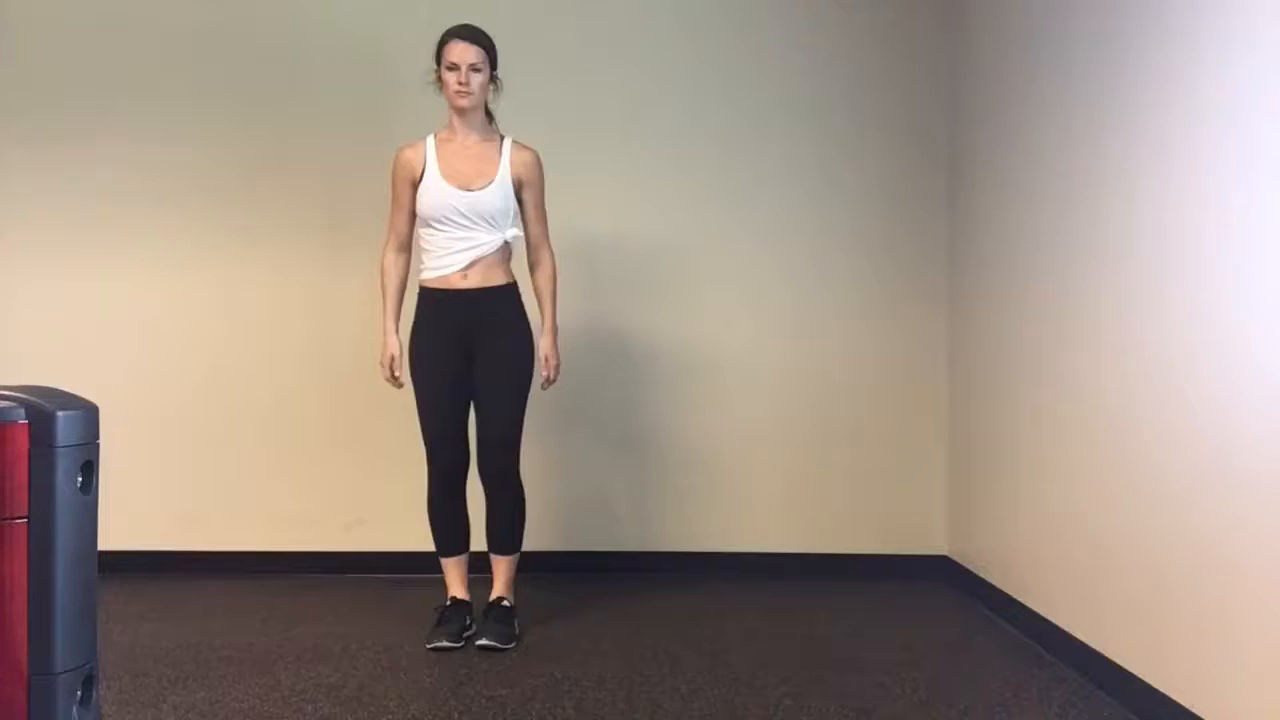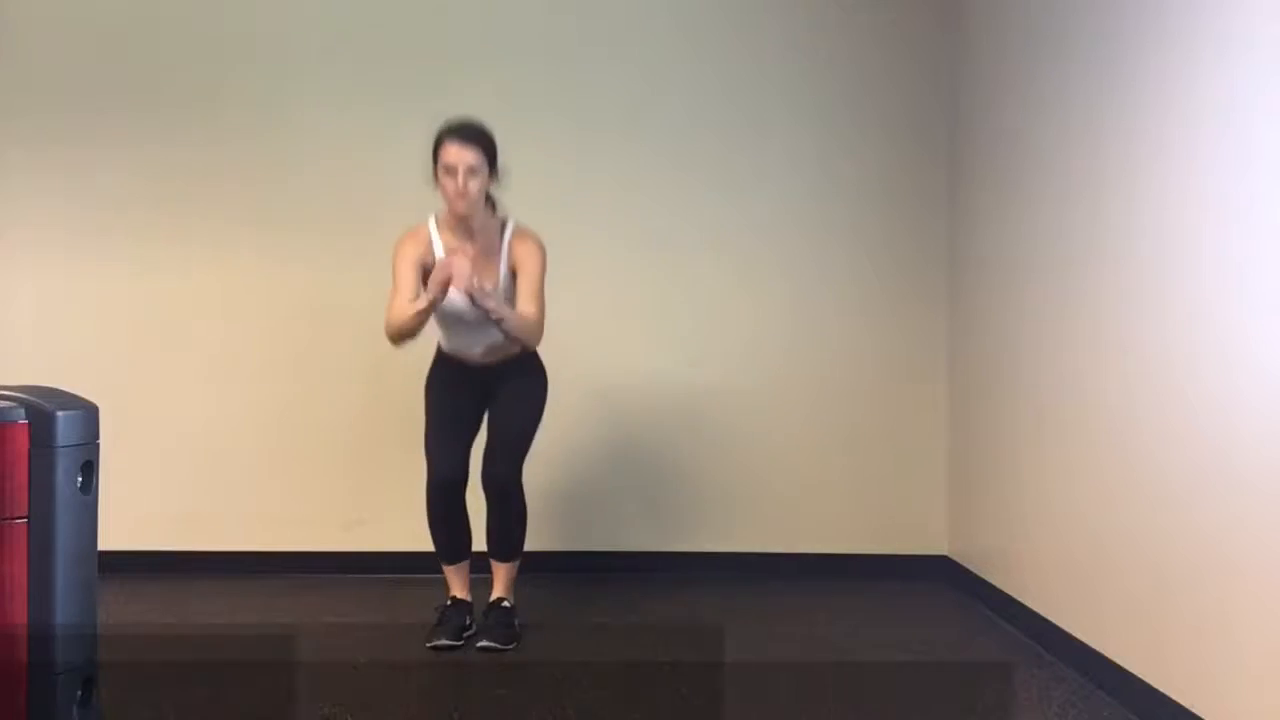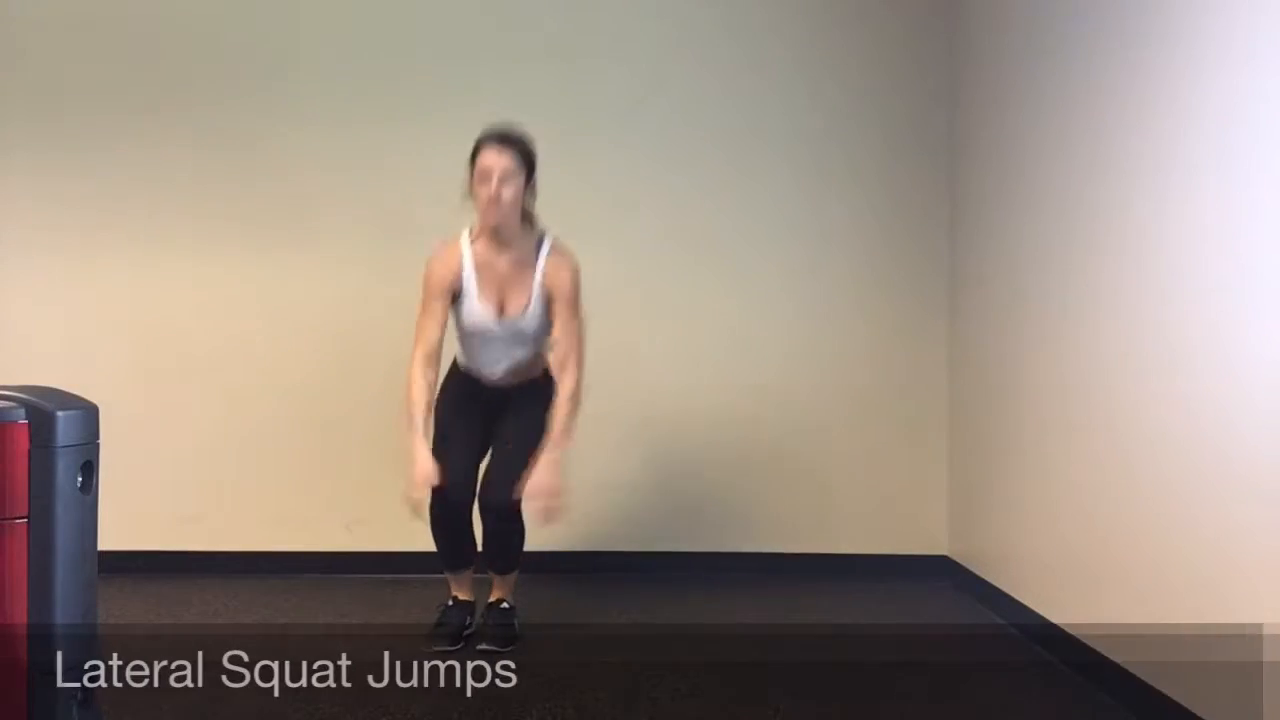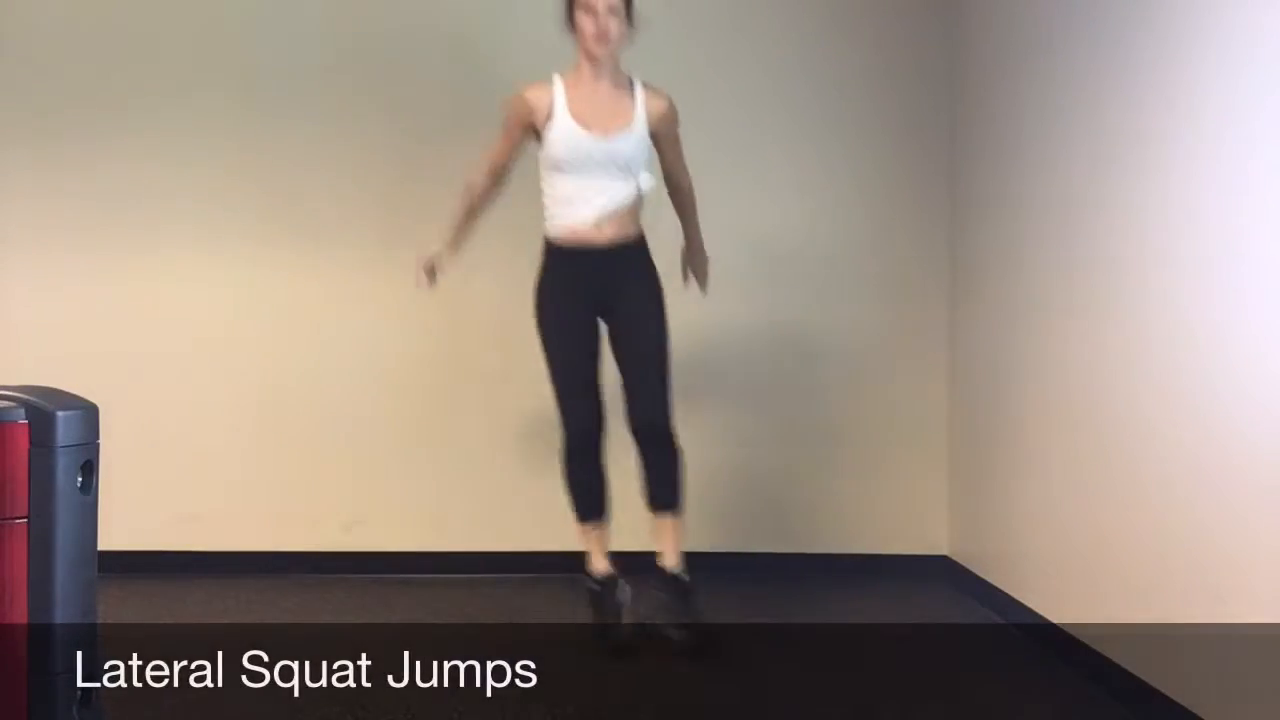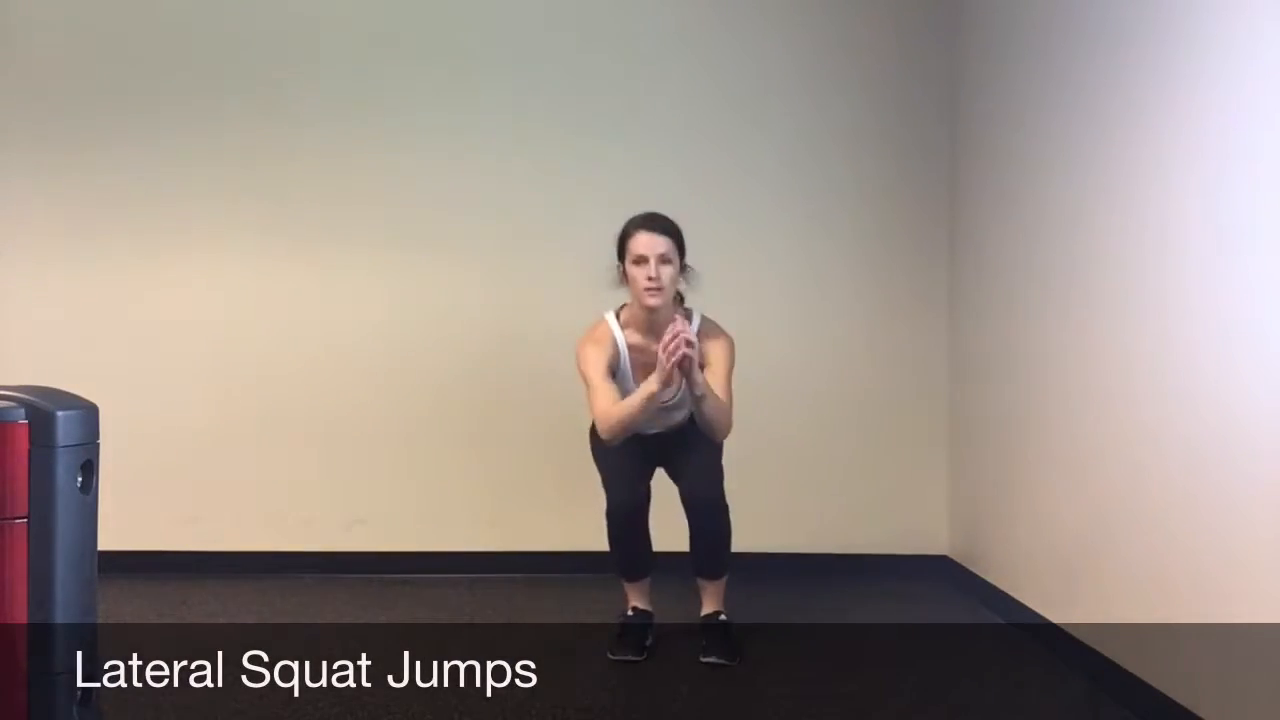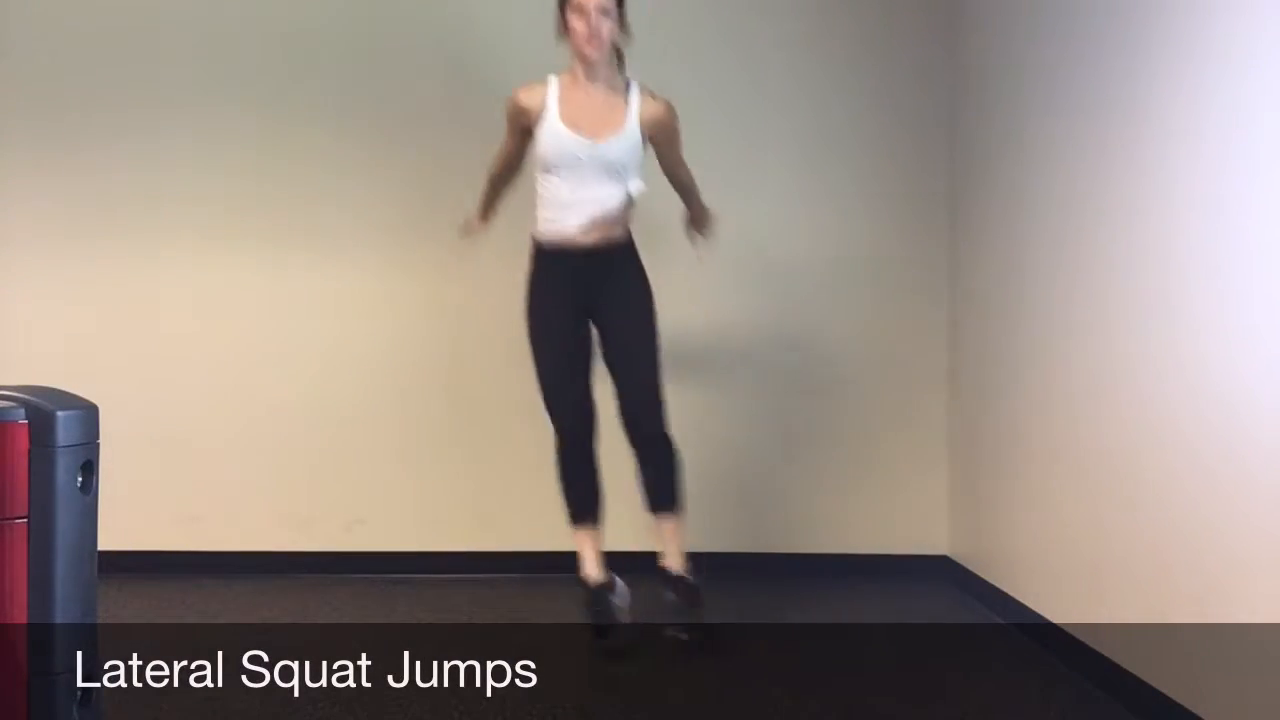
dt=0.5s
person 1, frame 1
left shoulder: (520, 159)
right shoulder: (413, 158)
left elbow: (541, 252)
right elbow: (396, 250)
left wrist: (548, 330)
right wrist: (389, 330)
left hip: (501, 316)
right hip: (436, 318)
left knee: (499, 461)
right knee: (445, 462)
left ankle: (502, 599)
right ankle: (456, 599)
person 1, frame 2
left shoulder: (523, 245)
right shoulder: (417, 243)
left elbow: (532, 329)
right elbow: (396, 329)
left wrist: (485, 298)
right wrist: (433, 294)
left hip: (516, 375)
right hip: (453, 375)
left knee: (501, 474)
right knee: (444, 476)
left ankle: (502, 601)
right ankle: (458, 599)
person 1, frame 3
left shoulder: (557, 267)
right shoulder: (450, 264)
left elbow: (569, 369)
right elbow: (422, 362)
left wrist: (549, 461)
right wrist: (421, 451)
left hip: (529, 396)
right hip: (466, 393)
left knee: (498, 496)
right knee: (447, 495)
left ankle: (501, 602)
right ankle: (461, 600)
person 1, frame 4
left shoulder: (654, 106)
right shoulder: (539, 101)
left elbow: (677, 180)
right elbow: (492, 175)
left wrist: (694, 244)
right wrist: (449, 246)
left hip: (631, 270)
right hip: (565, 274)
left knee: (652, 418)
right knee: (582, 424)
left ankle: (672, 569)
right ankle: (599, 569)
person 1, frame 5
left shoulder: (711, 338)
right shoulder: (601, 340)
left elbow: (722, 423)
right elbow: (608, 423)
left wrist: (693, 379)
right wrist: (657, 381)
left hip: (687, 435)
right hip: (627, 439)
left knee: (708, 503)
right knee: (626, 505)
left ankle: (713, 615)
right ankle: (637, 611)
person 1, frame 6
left shoulder: (649, 111)
right shoulder: (531, 103)
left elbow: (676, 170)
right elbow: (506, 164)
left wrist: (697, 210)
right wrist: (483, 211)
left hip: (620, 277)
right hip: (552, 284)
left knee: (645, 421)
right knee: (572, 426)
left ankle: (674, 570)
right ankle: (595, 574)
